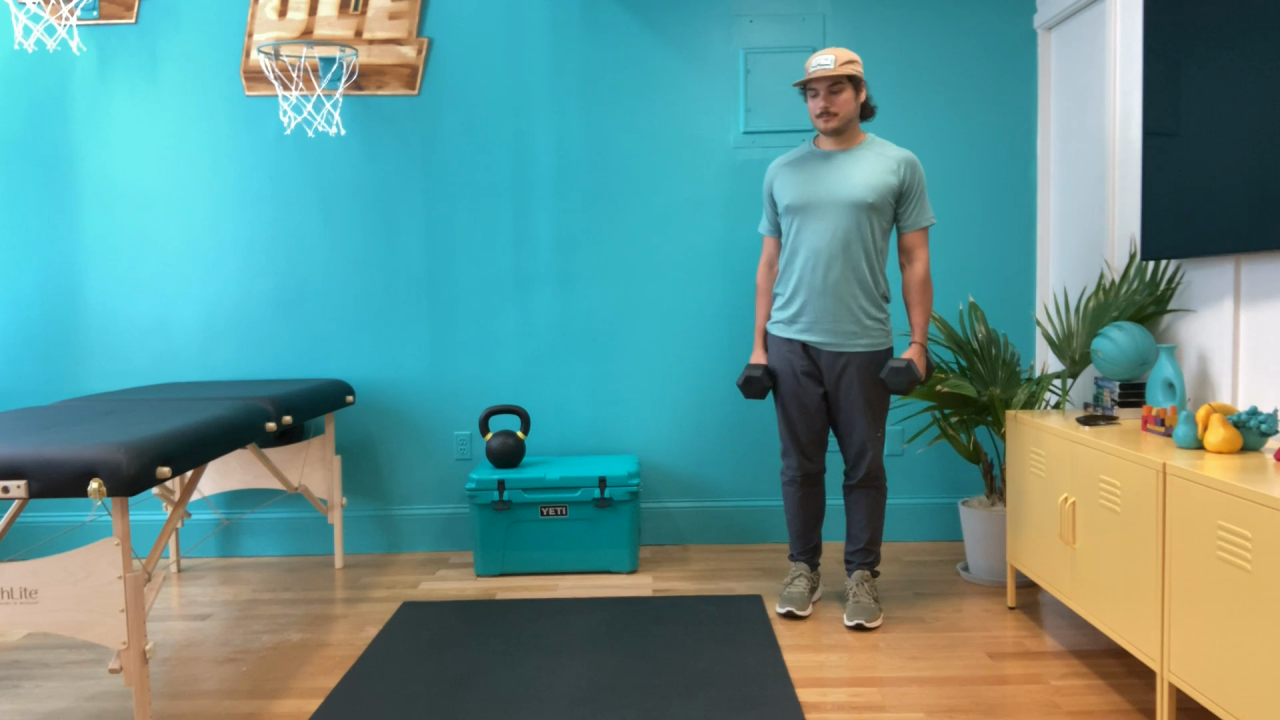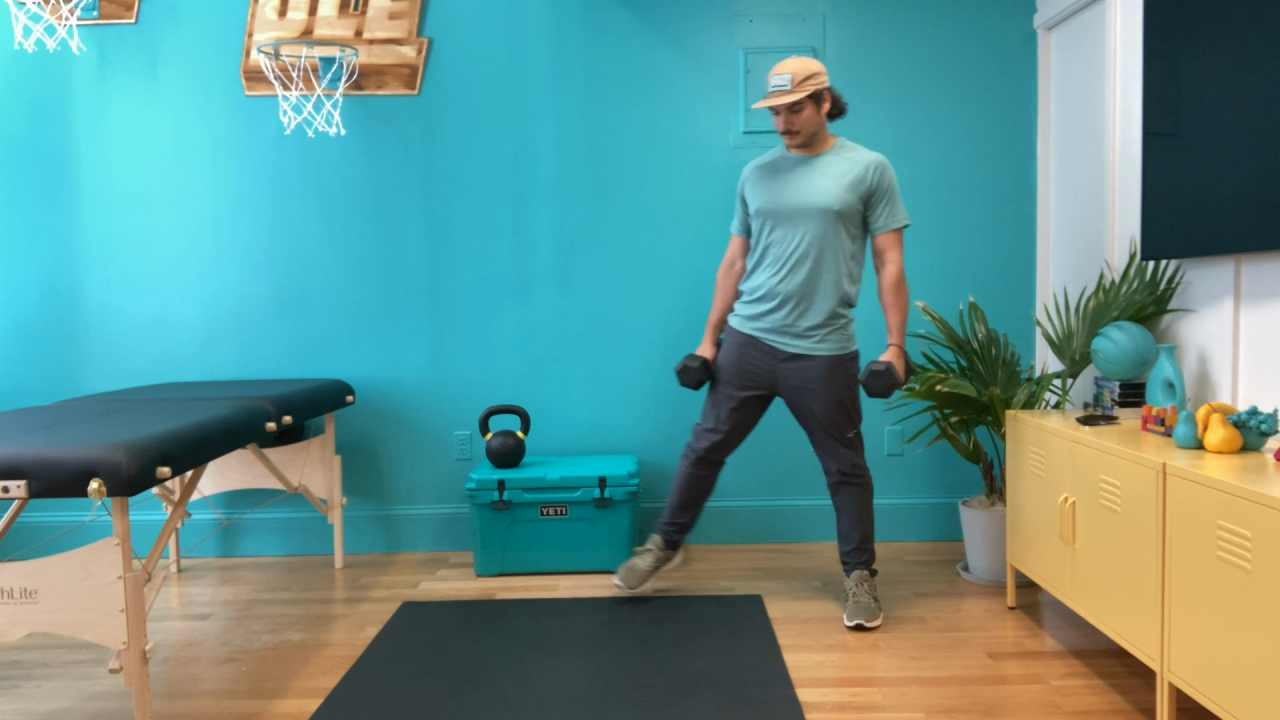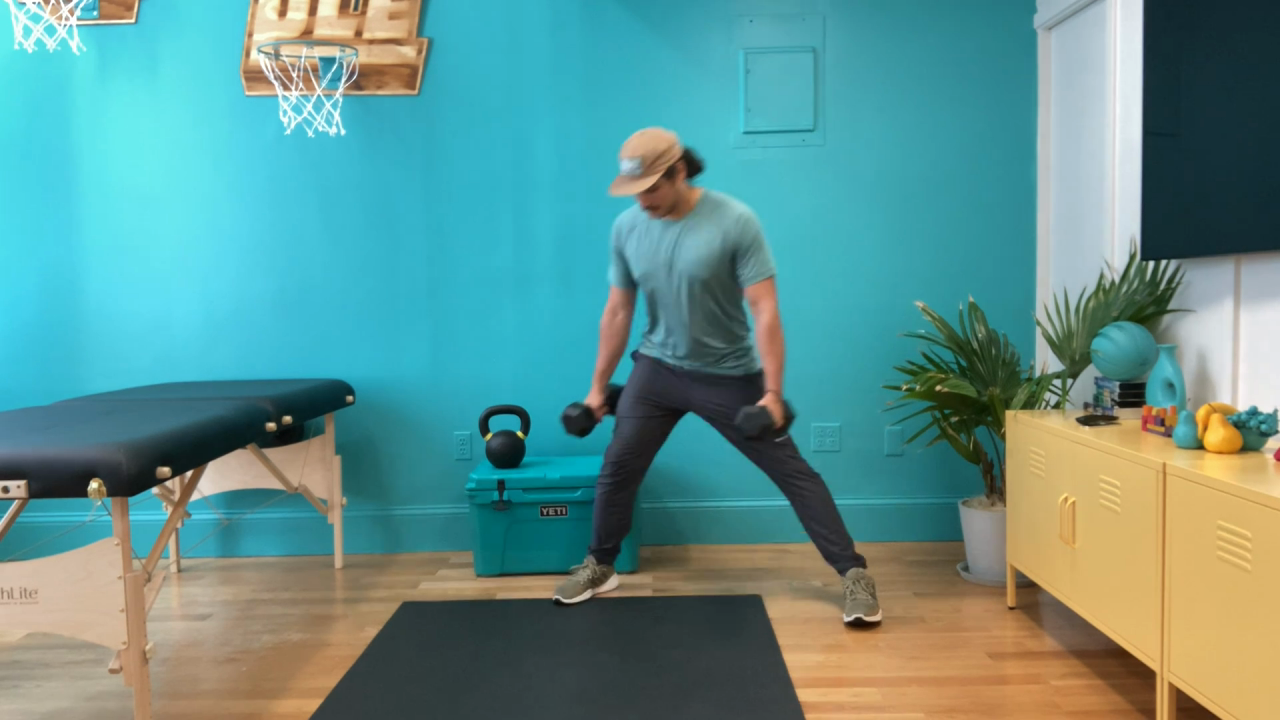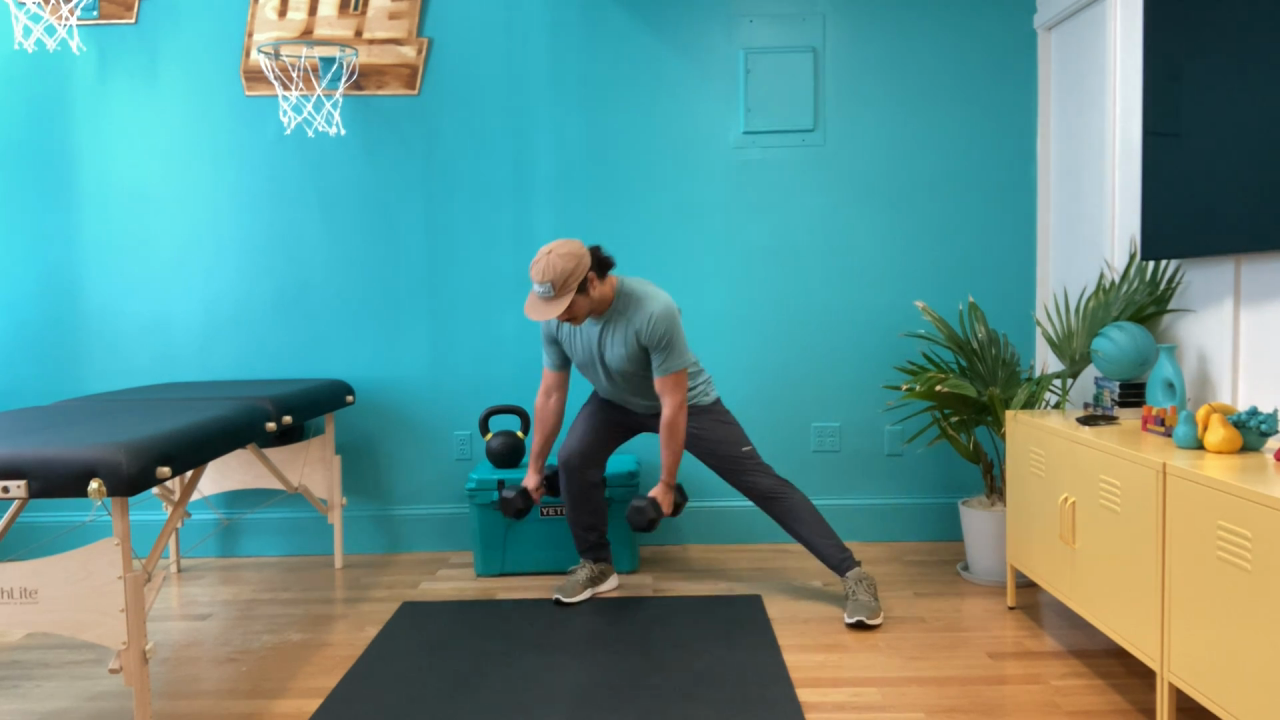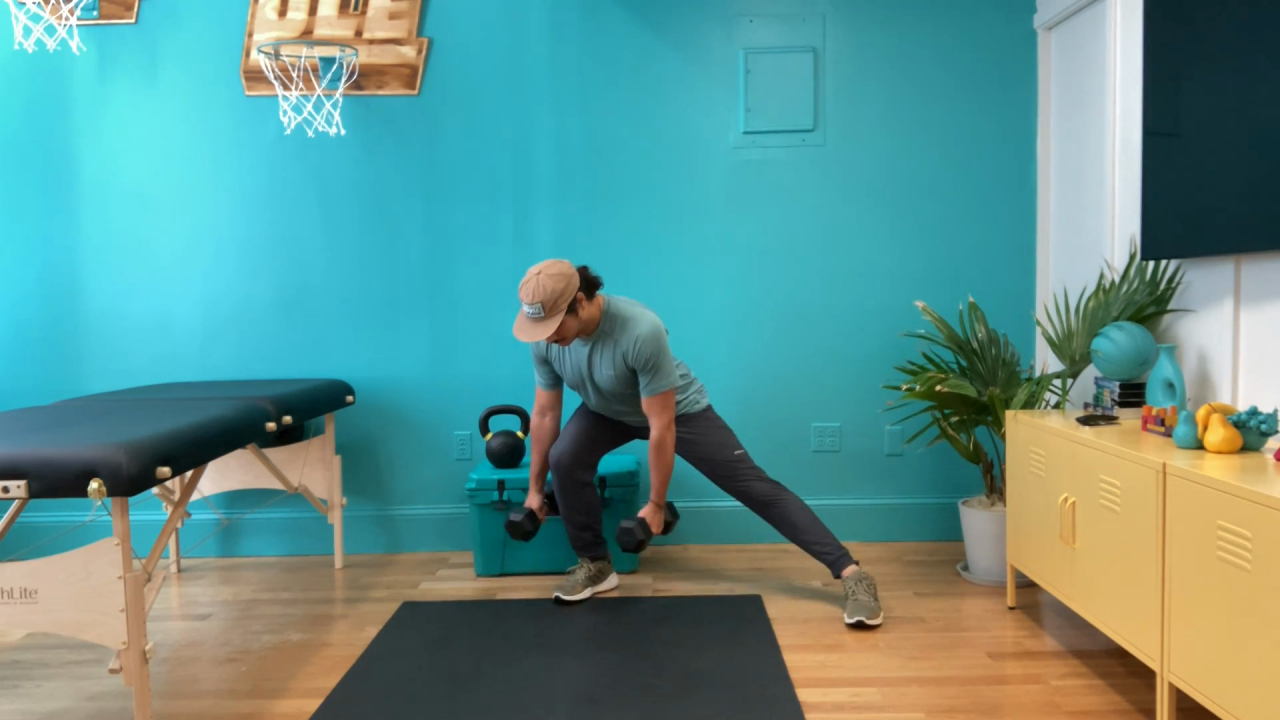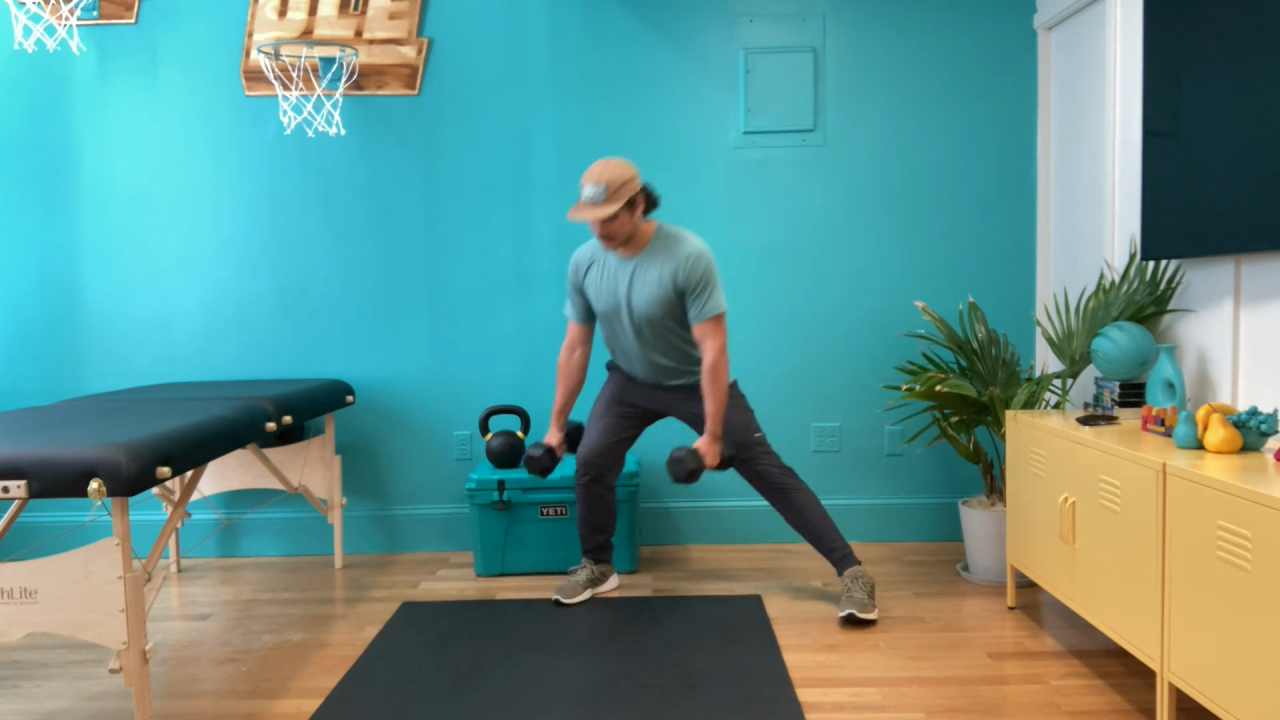
dt=0.4s
person 1, frame 1
left shoulder: (898, 165)
right shoulder: (782, 171)
left elbow: (915, 261)
right elbow: (769, 263)
left wrist: (918, 341)
right wrist: (759, 343)
left hip: (864, 348)
right hip: (793, 343)
left knee: (864, 466)
right knee: (800, 465)
left ankle: (861, 574)
right ankle: (803, 568)
person 1, frame 2
left shoulder: (868, 169)
right shoulder: (757, 173)
left elbow: (890, 263)
right elbow: (735, 260)
left wrist: (895, 344)
right wrist: (710, 337)
left hip: (824, 352)
right hip: (749, 342)
left knee: (845, 468)
right knee: (706, 447)
left ankle: (859, 575)
right ankle: (665, 543)
person 1, frame 3
left shoulder: (734, 222)
right shoulder: (627, 227)
left elbow: (765, 312)
right elbow: (617, 311)
left wrist: (772, 392)
right wrist: (598, 386)
left hip: (729, 371)
right hip: (658, 365)
left knee: (791, 469)
right knee: (620, 462)
left ankle: (853, 571)
right ankle: (600, 564)
person 1, frame 4
left shoulder: (653, 311)
right shoulder: (555, 320)
left elbow: (673, 404)
right elbow: (550, 394)
left wrist: (666, 484)
right wrist: (535, 468)
left hip: (687, 401)
right hip: (615, 401)
left knee: (760, 481)
right knee: (575, 461)
left ankle: (853, 574)
right ankle: (596, 564)
person 1, frame 5
left shoulder: (640, 330)
right shoulder: (545, 341)
left elbow: (661, 425)
right elbow: (544, 414)
left wrist: (656, 504)
right wrist: (535, 488)
left hip: (679, 409)
left knee: (754, 485)
right knee: (566, 461)
left ankle: (850, 573)
right ankle: (595, 564)
person 1, frame 6
left shoulder: (688, 255)
right shoulder: (583, 263)
left elbow: (714, 350)
right elbow: (575, 347)
left wrist: (712, 435)
right wrist: (557, 423)
left hip: (696, 380)
right hip: (631, 381)
left knee: (769, 473)
right knee: (592, 462)
left ankle: (851, 570)
right ankle: (597, 566)
